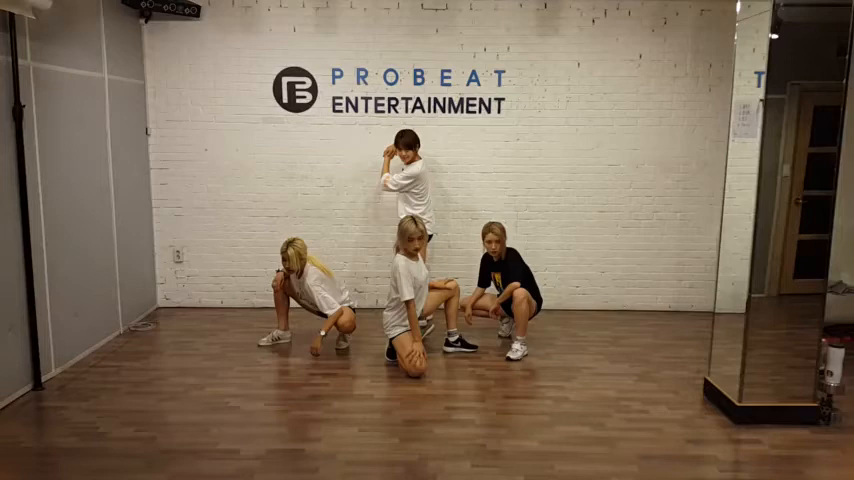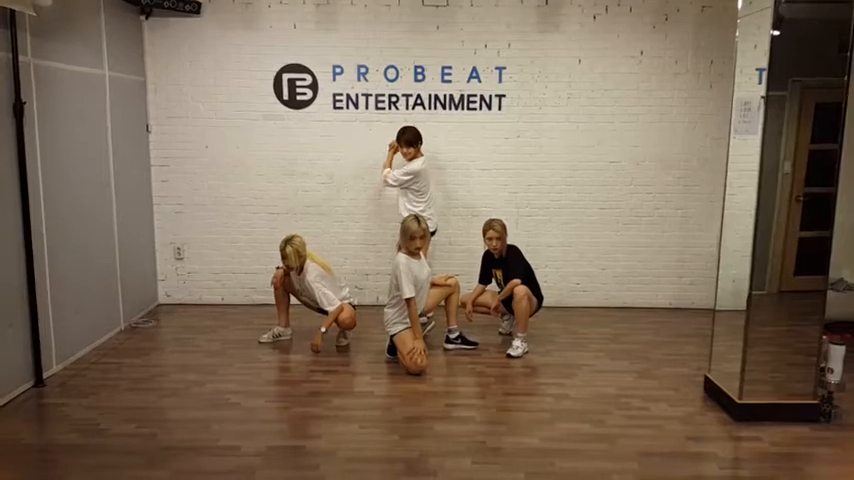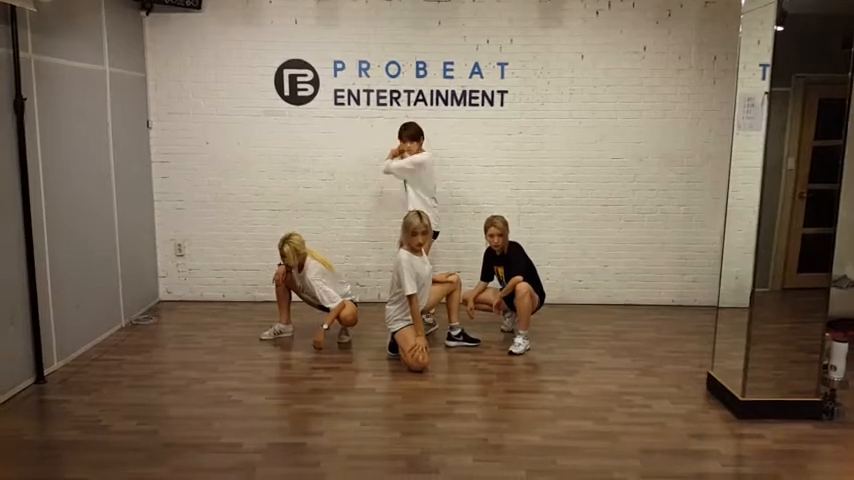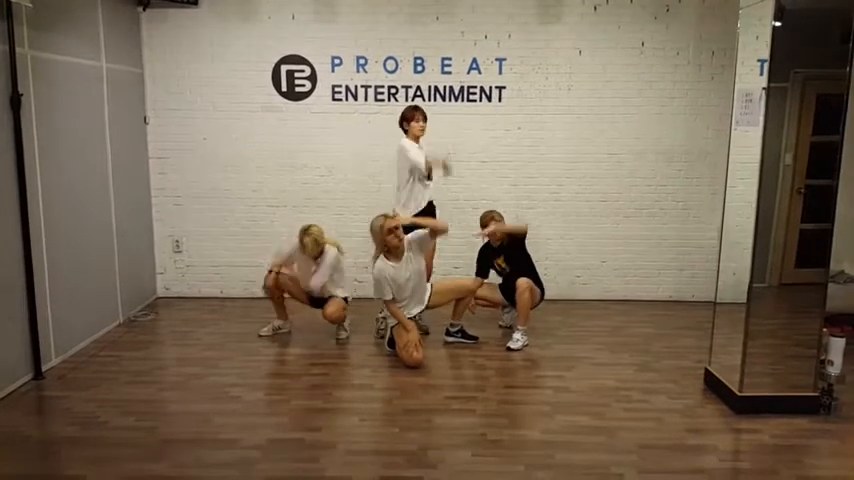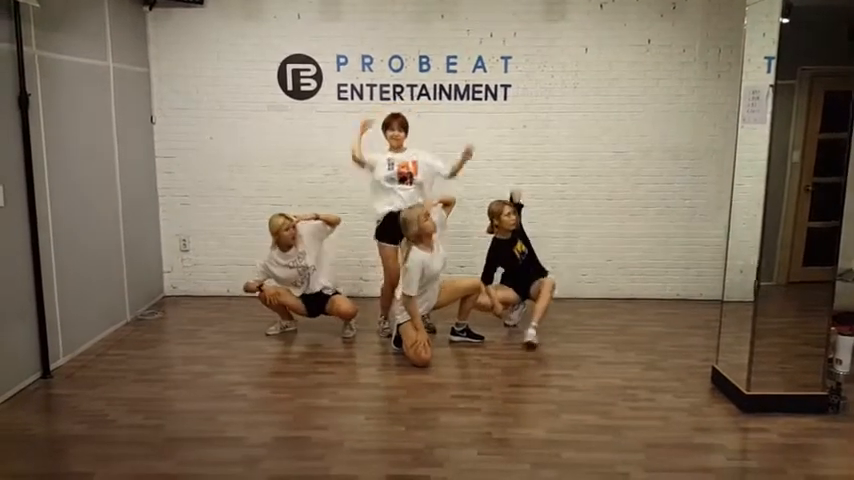
dt=0.7s
person 1, frame 1
left shoulder: (414, 171)
right shoulder: (415, 165)
left elbow: (386, 183)
left wrist: (386, 160)
right wrist: (391, 154)
left ankle: (424, 320)
person 1, frame 2
left shoulder: (414, 168)
right shoulder: (417, 161)
left elbow: (387, 178)
left wrist: (390, 154)
right wrist: (394, 151)
left ankle: (425, 316)
right ankle: (423, 310)
person 1, frame 3
left shoulder: (420, 160)
right shoulder: (414, 161)
left elbow: (388, 167)
left wrist: (392, 155)
right wrist: (400, 155)
left hip: (427, 220)
right hip: (424, 218)
left ankle: (428, 318)
right ankle: (425, 312)
person 1, frame 4
left shoulder: (419, 148)
right shoulder: (406, 145)
right elbow: (421, 164)
right wrist: (440, 162)
left hip: (427, 209)
right hip: (410, 212)
left knee: (427, 268)
left ankle: (415, 313)
right ankle: (384, 314)
person 1, frame 5
left shoulder: (420, 156)
right shoulder: (379, 158)
left elbow: (449, 172)
right elbow: (357, 158)
left wrist: (463, 158)
right wrist: (361, 132)
right hip: (389, 219)
right knee: (391, 277)
left ankle: (422, 315)
right ankle: (384, 319)
person 2, frame 1
left shoulder: (416, 255)
right shoulder: (401, 264)
right elbow: (409, 305)
left wrist: (433, 284)
right wrist: (417, 340)
right hip: (399, 320)
left knee: (453, 287)
right knee: (417, 369)
left ankle: (452, 339)
right ankle: (397, 348)
person 2, frame 2
left shoulder: (418, 253)
right shoulder: (402, 262)
right elbow: (410, 302)
left wrist: (434, 281)
right wrist: (418, 338)
left hip: (418, 305)
right hip: (400, 318)
left knee: (453, 284)
right knee: (417, 366)
left ankle: (453, 336)
right ankle: (397, 344)
person 2, frame 3
left shoulder: (420, 250)
right shoulder: (404, 259)
right elbow: (412, 300)
left wrist: (435, 278)
right wrist: (420, 335)
left hip: (419, 303)
right hip: (401, 316)
left knee: (454, 280)
right knee: (419, 363)
left ankle: (455, 333)
right ankle: (399, 341)
person 2, frame 4
left shoulder: (414, 240)
right shoulder: (381, 269)
left elbow: (443, 228)
right elbow: (389, 304)
left wrist: (411, 220)
right wrist: (410, 330)
left hip: (424, 295)
right hip: (401, 312)
left knee: (470, 286)
right knee: (414, 360)
left ankle: (454, 330)
right ankle: (396, 336)
person 2, frame 5
left shoulder: (434, 232)
right shoulder: (415, 259)
left elbow: (452, 202)
right elbow: (408, 298)
left wrist: (438, 201)
right wrist: (420, 331)
left hip: (432, 295)
right hip: (408, 310)
left knee: (475, 285)
right knee: (422, 359)
left ankle: (459, 329)
right ankle: (402, 333)
person 3, frame 1
left shoulder: (512, 256)
right shoulder: (486, 258)
left elbow: (515, 284)
right elbow: (481, 286)
left wrist: (496, 302)
right wrist: (469, 305)
left hip: (529, 303)
right hip: (506, 302)
left knee: (519, 293)
right knee: (464, 303)
left ankle: (520, 344)
right ankle: (506, 319)
person 3, frame 2
left shoulder: (513, 253)
right shoulder: (488, 255)
left elbow: (516, 281)
right elbow: (483, 283)
left wrist: (497, 299)
right wrist: (470, 302)
left hip: (531, 300)
right hip: (507, 299)
left knee: (520, 290)
right knee: (465, 300)
left ankle: (521, 341)
right ankle: (507, 316)
person 3, frame 3
left shoulder: (515, 250)
right shoulder: (489, 253)
left elbow: (518, 278)
right elbow: (484, 281)
left wrist: (499, 296)
right wrist: (472, 299)
left hip: (532, 297)
right hip: (509, 296)
left knee: (522, 287)
right knee: (467, 297)
left ankle: (523, 338)
right ankle: (509, 314)
person 3, frame 4
left shoulder: (513, 240)
right shoulder: (485, 250)
left elbow: (524, 228)
right elbow: (481, 276)
left wrist: (497, 227)
left hip: (532, 292)
right hip: (508, 291)
left knee: (522, 283)
left ankle: (521, 334)
right ankle: (508, 308)
person 3, frame 5
left shoulder: (515, 226)
right shoulder: (496, 249)
left elbow: (515, 196)
right elbow: (486, 280)
left wrist: (515, 196)
right wrist: (496, 303)
left hip: (535, 281)
right hip: (513, 286)
left knee: (549, 284)
right knee: (481, 302)
left ankle: (532, 330)
right ankle: (516, 305)
person 4, frame 1
left shoulder: (311, 281)
right shoulder: (296, 266)
left elbow: (336, 311)
right elbow: (287, 270)
left wrist: (319, 336)
right wrist: (281, 273)
left hip: (340, 306)
right hip: (319, 302)
left knee: (346, 324)
right knee: (279, 284)
left ankle: (344, 335)
right ankle: (283, 331)
person 4, frame 2
left shoulder: (312, 277)
right shoulder: (297, 262)
left elbow: (336, 307)
right elbow: (287, 267)
left wrist: (320, 333)
right wrist: (280, 270)
left hip: (340, 302)
right hip: (318, 299)
left knee: (346, 321)
right knee: (280, 281)
left ankle: (343, 331)
right ankle: (283, 328)
person 4, frame 3
left shoulder: (312, 275)
right shoulder: (300, 259)
left elbow: (338, 303)
right elbow: (287, 264)
left wrist: (322, 330)
right wrist: (282, 266)
left hip: (342, 299)
right hip: (319, 296)
left knee: (348, 317)
right knee: (281, 277)
left ankle: (345, 328)
right ankle: (284, 325)
person 4, frame 4
left shoulder: (331, 254)
right shoulder: (299, 247)
left elbow: (314, 286)
right elbow: (277, 259)
right wrist: (273, 272)
left hip: (335, 295)
right hip: (311, 293)
left knee: (331, 314)
right knee: (271, 280)
left ankle: (342, 322)
right ankle: (282, 321)
person 4, frame 5
left shoulder: (308, 236)
right shoulder: (271, 260)
left elbow: (336, 220)
right elbow: (248, 286)
left wrist: (313, 216)
right wrist: (262, 287)
left hip: (326, 294)
right hip: (302, 301)
left knee: (348, 311)
right knee: (265, 295)
left ankle: (348, 322)
right ankle: (287, 321)
